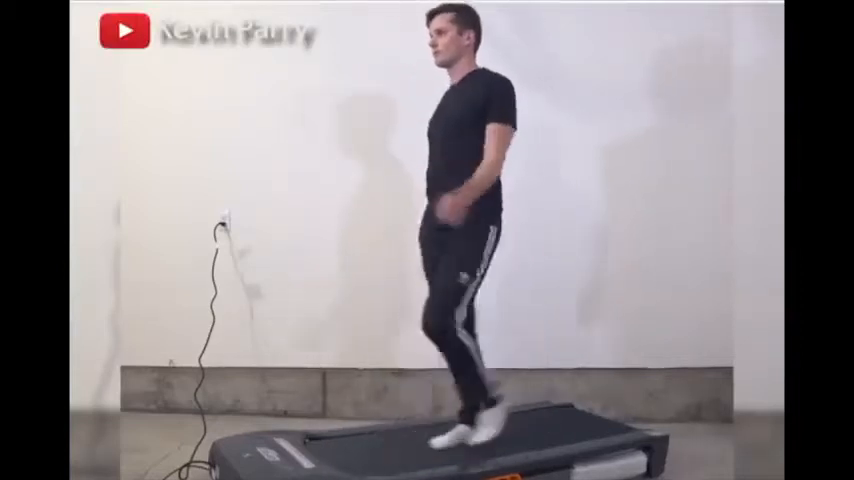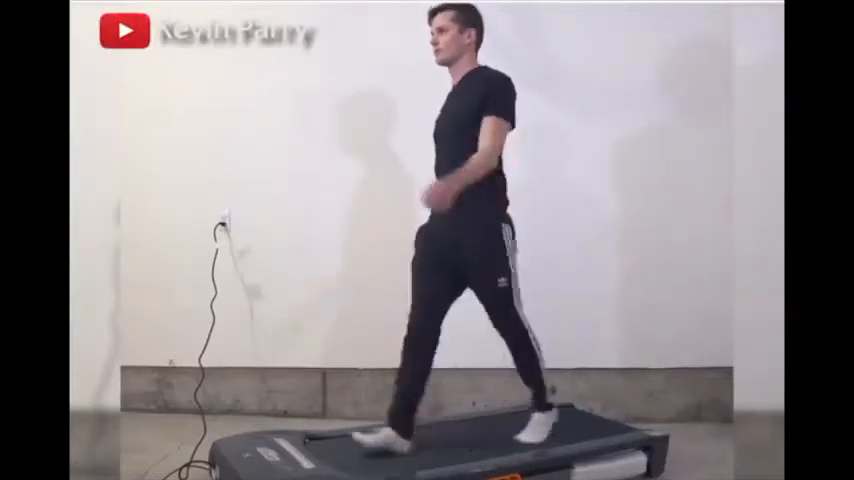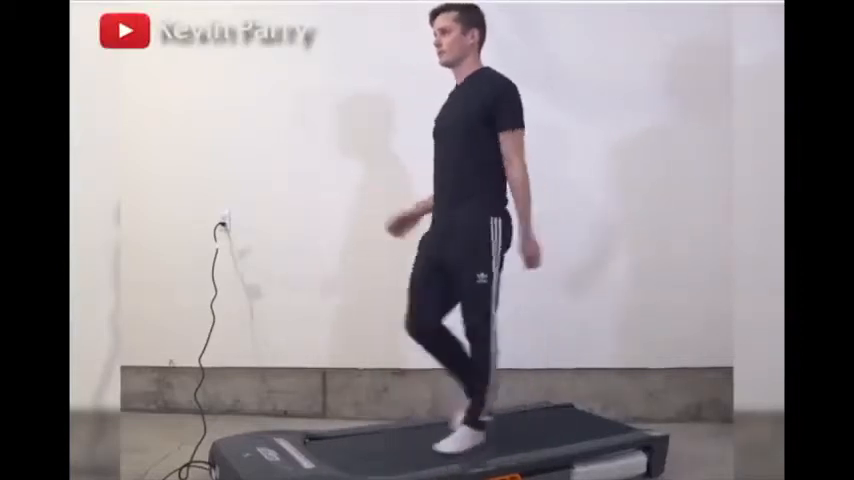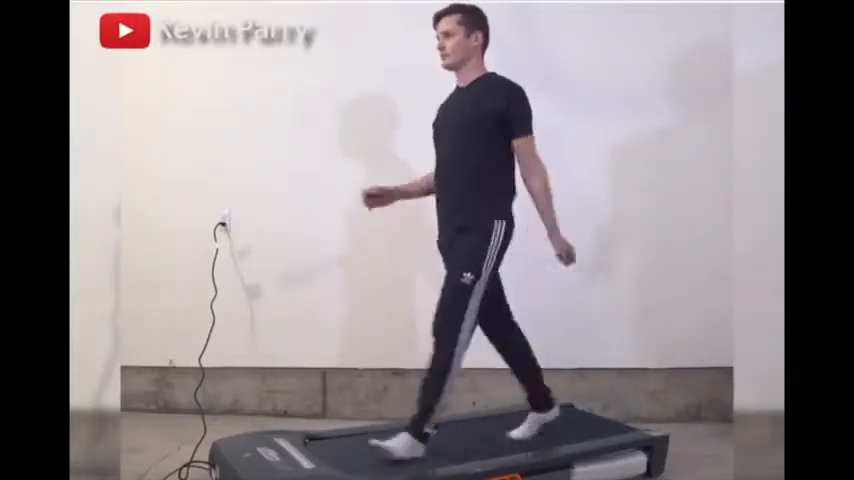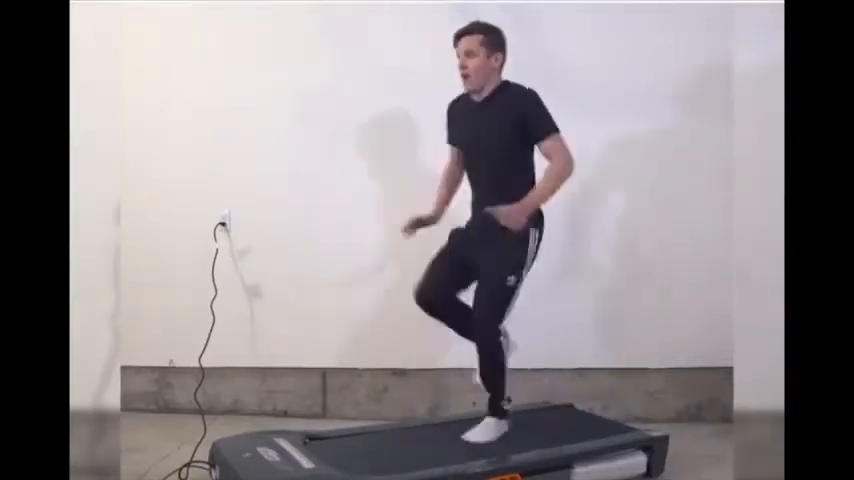
dt=0.4s
person 1, frame 1
left shoulder: (494, 87)
right shoulder: (447, 100)
left elbow: (494, 158)
left wrist: (463, 198)
left hip: (475, 225)
right hip: (438, 226)
left knee: (441, 321)
right knee: (447, 323)
left ankle: (490, 403)
right ankle: (471, 417)
person 1, frame 2
left shoulder: (495, 84)
right shoulder: (454, 96)
left elbow: (490, 152)
left wrist: (452, 185)
left hip: (483, 224)
right hip: (441, 227)
left knee: (509, 321)
right knee: (421, 327)
left ankle: (543, 405)
right ankle: (400, 428)
person 1, frame 3
left shoulder: (498, 89)
right shoulder: (453, 101)
left elbow: (516, 164)
left wrist: (530, 235)
right wrist: (417, 211)
left hip: (480, 227)
right hip: (445, 228)
left knee: (477, 326)
right knee: (420, 322)
left ankle: (474, 422)
right ankle: (479, 394)
person 1, frame 4
left shoulder: (505, 93)
right shoulder: (450, 104)
left elbow: (530, 166)
left wrist: (554, 231)
right wrist: (396, 192)
left hip: (484, 232)
right hip: (453, 233)
left knee: (450, 327)
right knee: (498, 326)
left ankle: (418, 433)
right ankle: (542, 404)
person 1, frame 5
left shoulder: (524, 103)
right shoulder: (458, 109)
left elbow: (563, 165)
left wrist: (526, 207)
right wrist: (435, 212)
left hip: (516, 231)
right hip: (481, 226)
left knee: (484, 318)
right knee: (429, 294)
left ankle: (497, 413)
right ankle: (495, 340)
